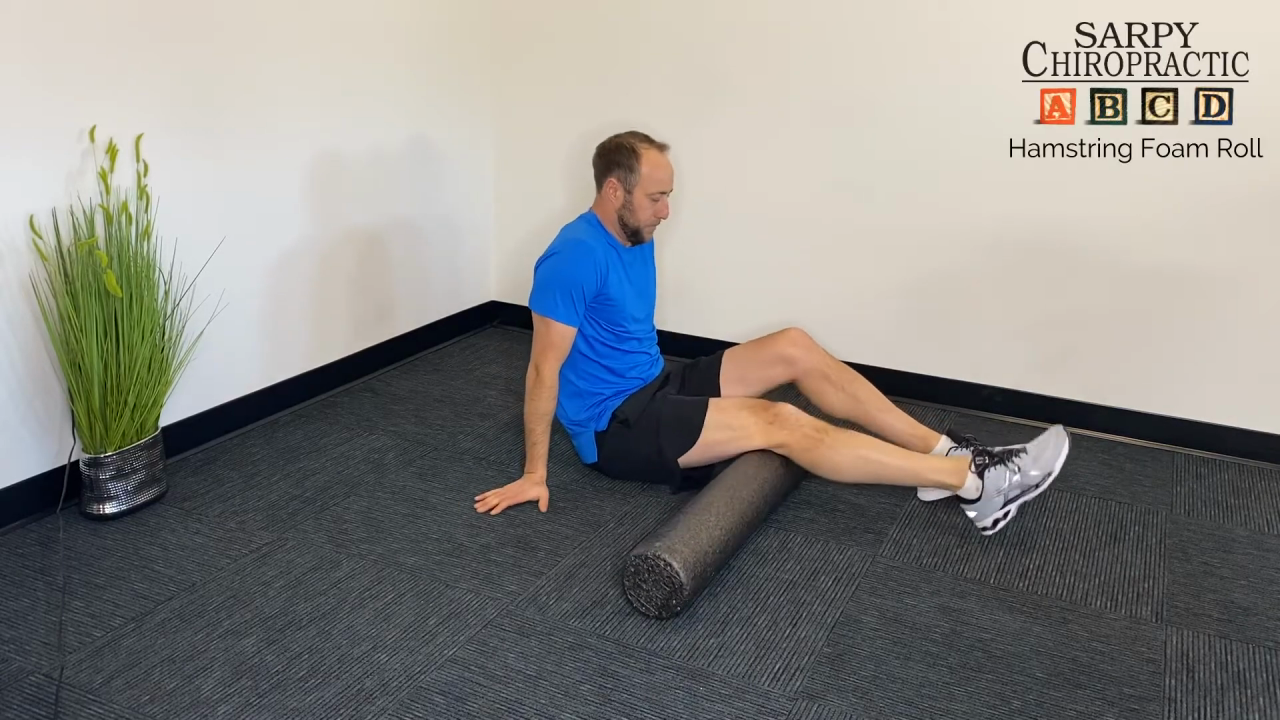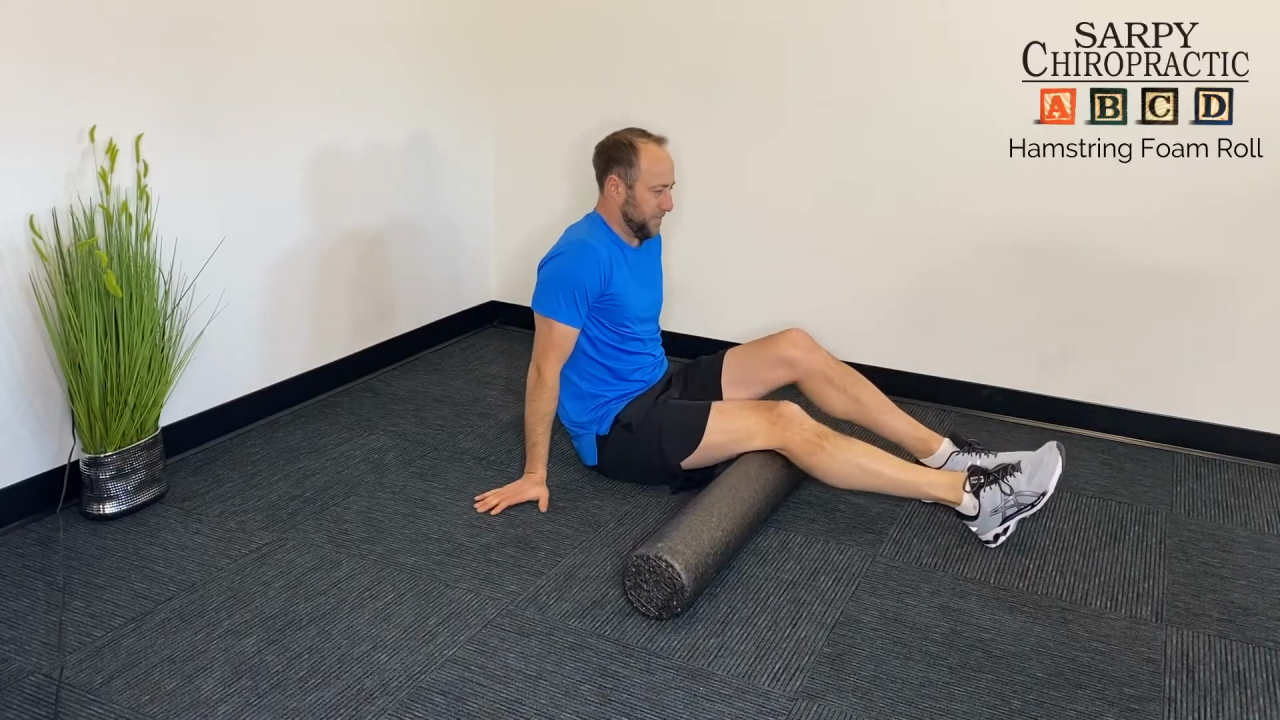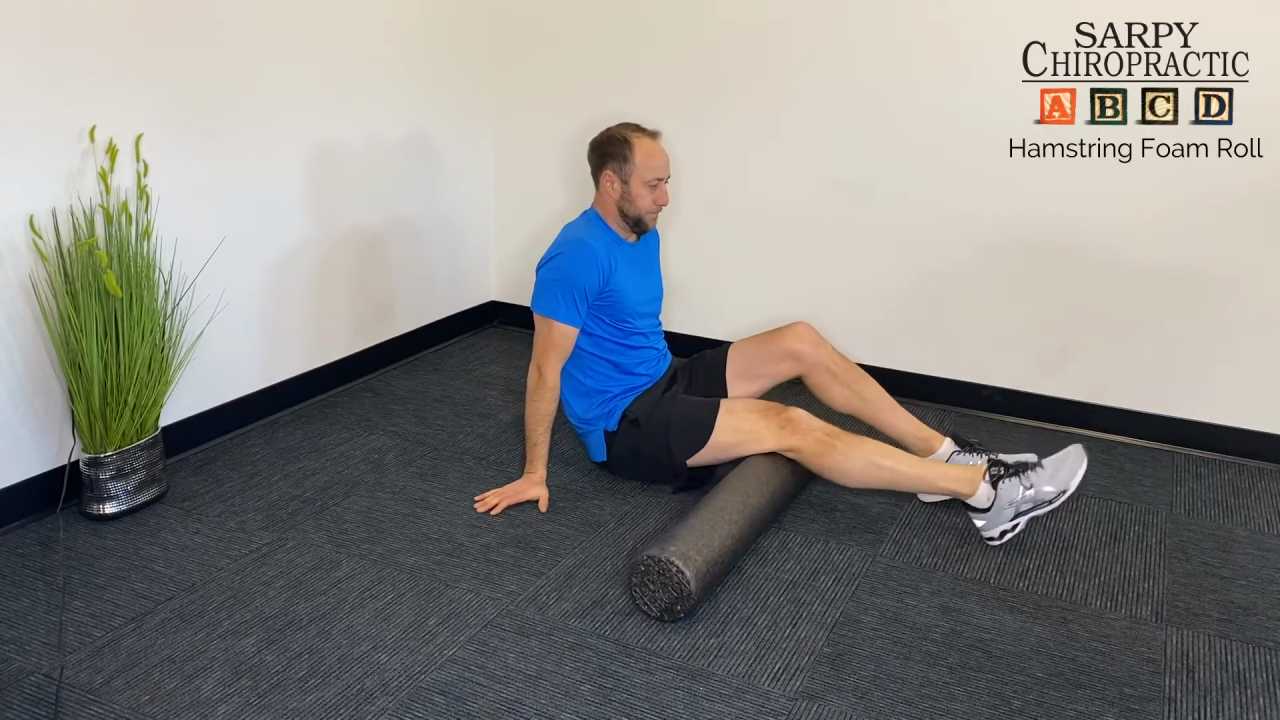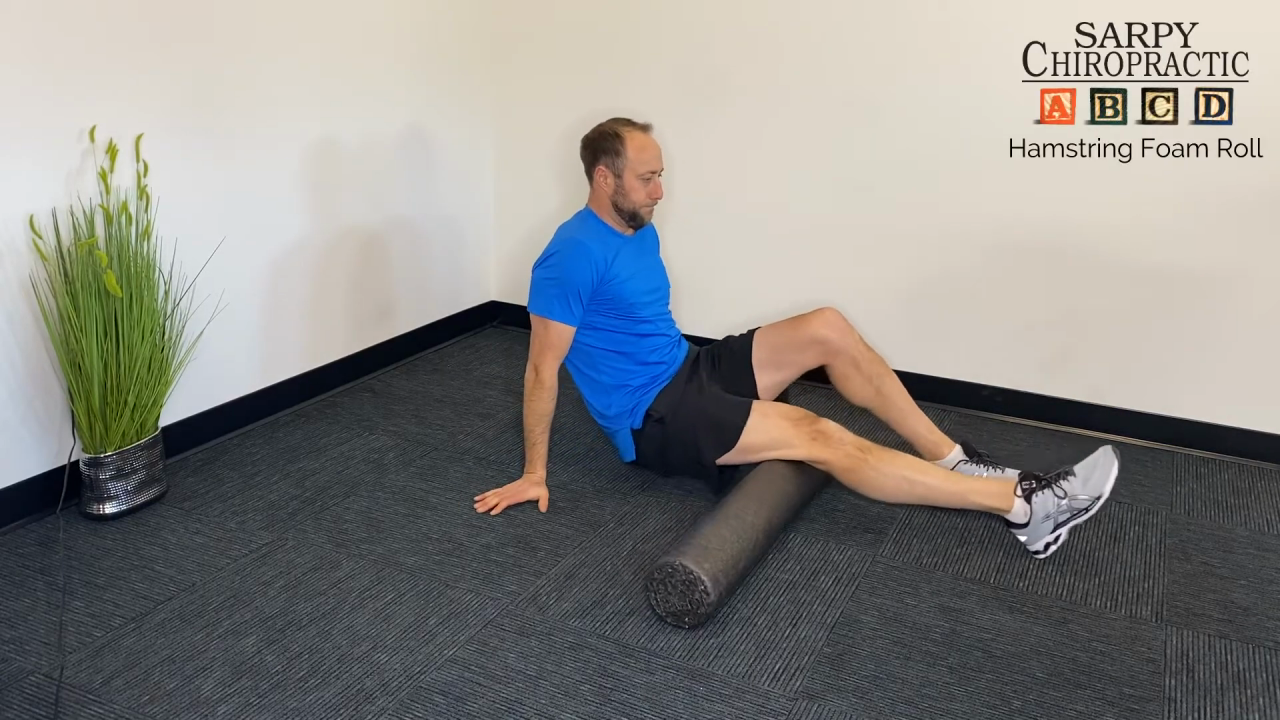
dt=0.4s
person 1, frame 1
left shoulder: (636, 239)
right shoulder: (574, 257)
right elbow: (544, 369)
right wrist: (533, 474)
left hip: (655, 387)
right hip: (615, 427)
left knee: (792, 347)
right knee: (780, 425)
left ankle: (942, 453)
right ankle: (976, 485)
person 1, frame 2
left shoulder: (644, 237)
right shoulder: (579, 257)
right elbow: (545, 369)
right wrist: (534, 474)
left hip: (658, 387)
right hip: (616, 429)
left knee: (795, 349)
right knee: (782, 423)
left ankle: (944, 456)
right ankle: (970, 498)
person 1, frame 3
left shoulder: (642, 236)
right shoulder: (577, 256)
right elbow: (545, 370)
right wrist: (534, 474)
left hip: (663, 383)
right hip: (624, 425)
left knee: (800, 342)
right knee: (791, 428)
left ankle: (945, 456)
right ankle: (988, 492)
person 1, frame 4
left shoulder: (638, 231)
right shoulder: (573, 256)
right elbow: (542, 370)
right wrist: (535, 475)
left hip: (690, 371)
right hip: (654, 418)
left knee: (825, 327)
right knee: (820, 438)
left ankle: (946, 460)
right ankle: (1022, 505)
